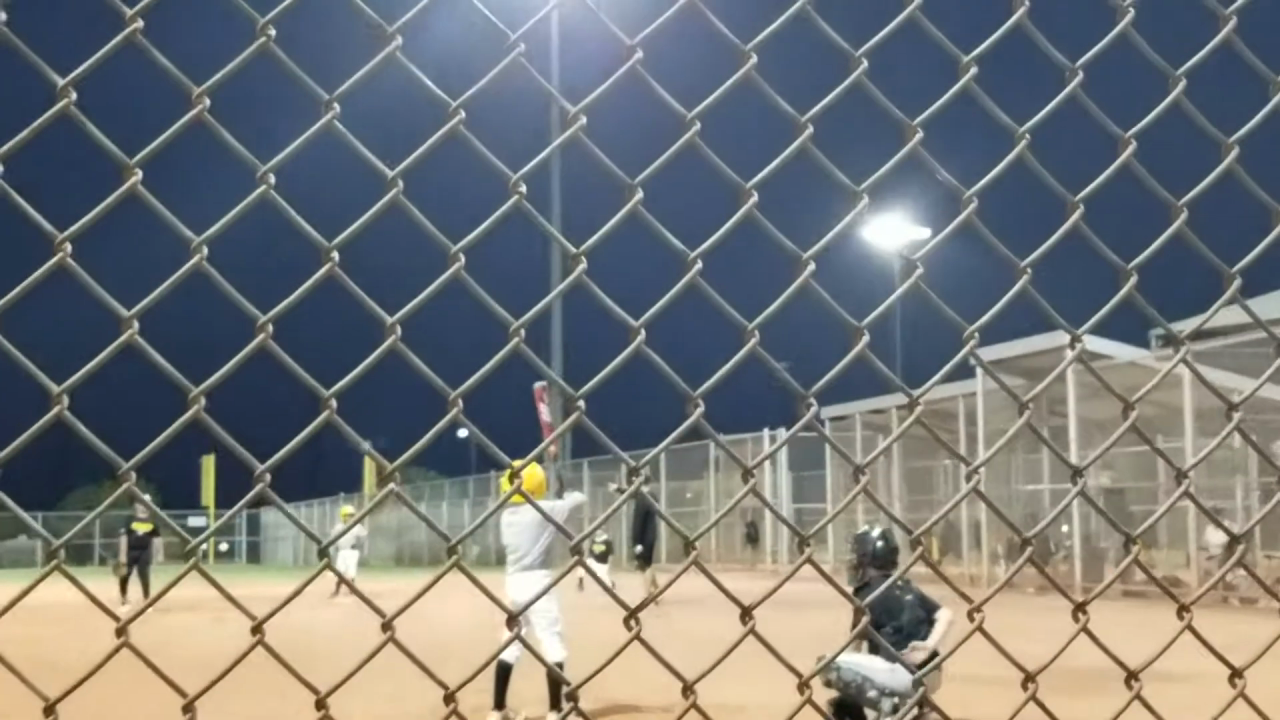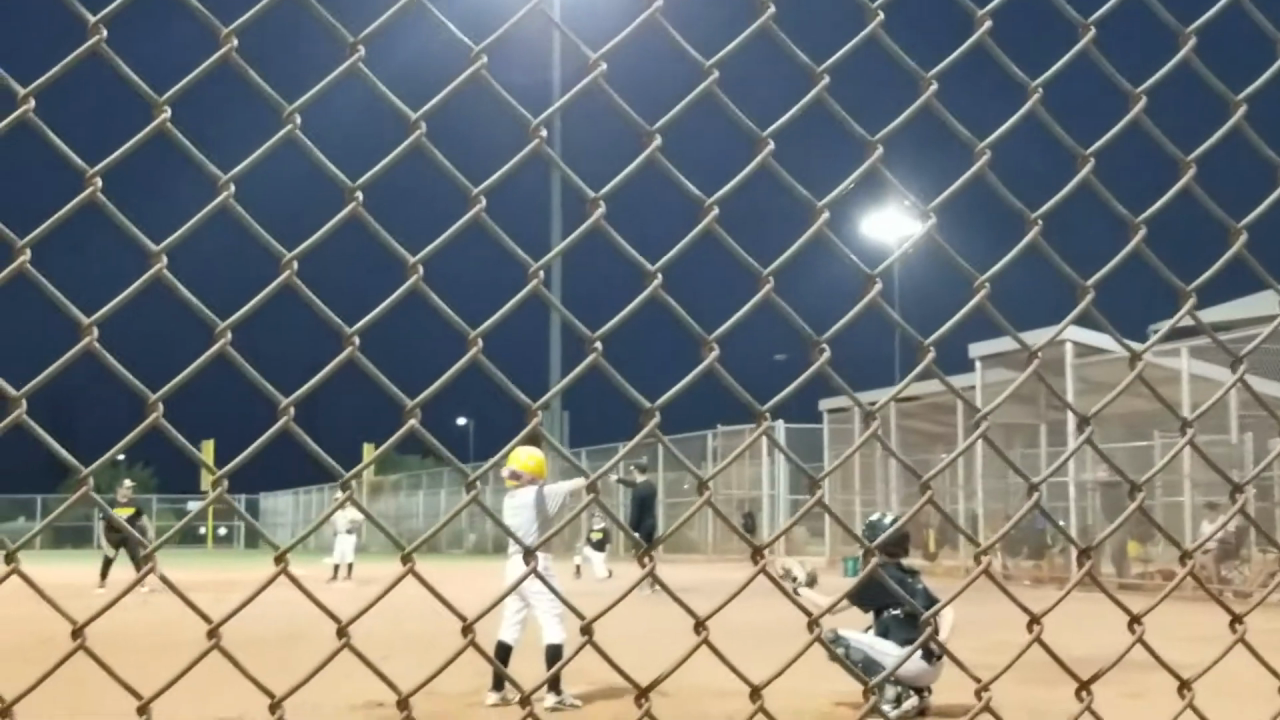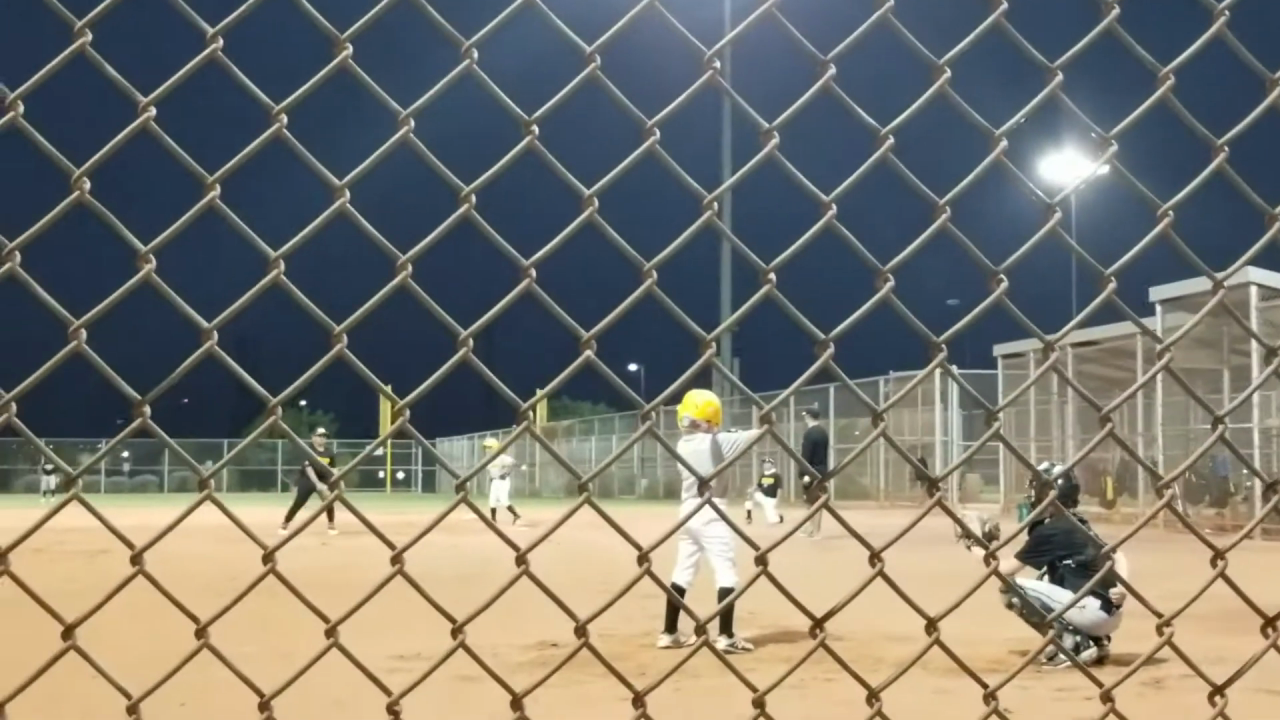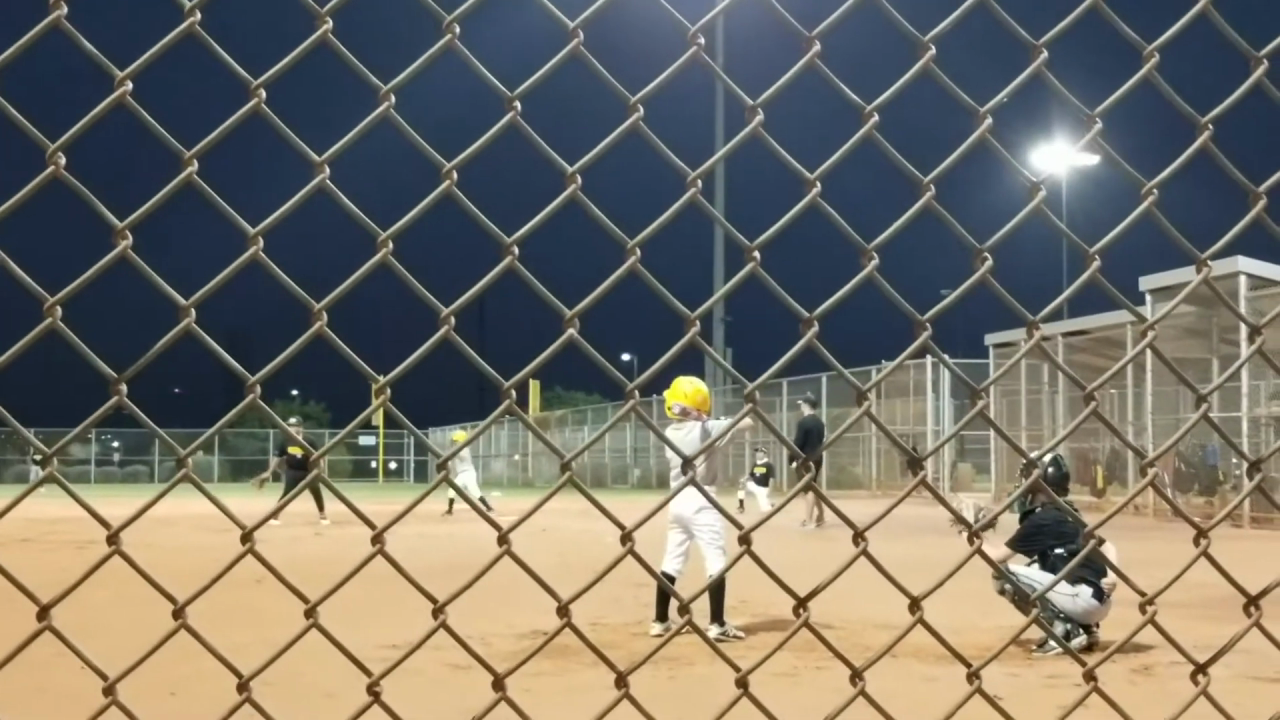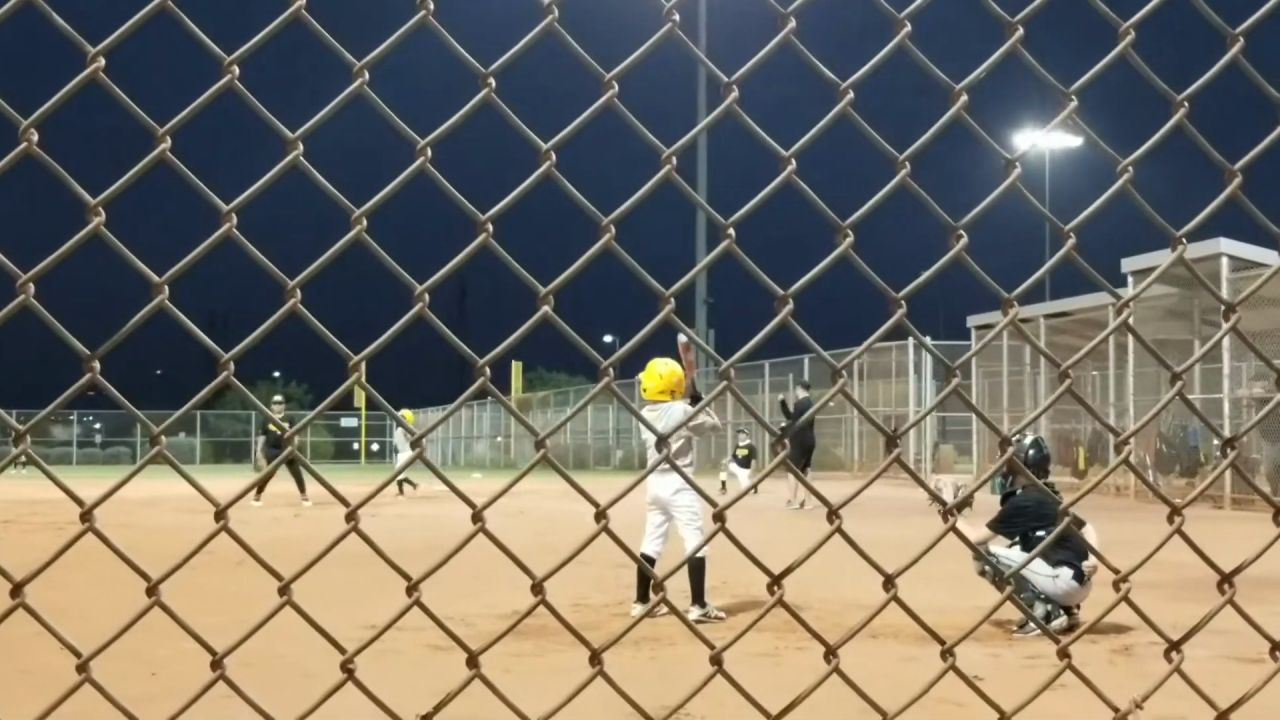
dt=0.7s
person 1, frame 1
left shoulder: (505, 515)
right shoulder: (543, 511)
right elbow: (579, 498)
right wrist: (565, 497)
left hip: (513, 583)
right hip: (537, 583)
left knee: (509, 646)
right knee: (553, 646)
person 1, frame 2
left shoulder: (509, 498)
right shoulder: (543, 493)
right elbow: (582, 482)
left hip: (514, 565)
right hip: (538, 566)
left knee: (509, 628)
right knee: (553, 628)
left ankle: (497, 690)
right ankle: (554, 694)
person 1, frame 3
left shoulder: (682, 444)
right shoulder: (717, 441)
right elbow: (757, 434)
right wrist: (756, 431)
left hip: (688, 512)
right hip: (711, 514)
left knee: (682, 572)
right knee: (726, 573)
left ankle: (669, 633)
right ankle: (725, 636)
person 1, frame 4
left shoulder: (670, 432)
right shoulder: (706, 429)
right elbow: (747, 422)
right wrist: (718, 421)
left hip: (677, 501)
right hip: (700, 502)
left knee: (672, 561)
right knee: (716, 561)
left ankle: (660, 621)
right ankle: (717, 625)
person 1, frame 5
left shoulder: (646, 413)
right shoulder: (681, 411)
right elbow: (714, 425)
right wrist: (700, 403)
left hip: (655, 483)
right hip: (679, 484)
left knee: (651, 542)
right knee: (696, 543)
left ankle: (642, 602)
right ankle: (698, 606)
person 2, frame 1
left shoulder: (868, 595)
right shoulder: (907, 588)
right elbow: (945, 614)
right wrist: (929, 645)
left hip: (902, 675)
right hip: (929, 678)
left knee: (829, 665)
left ankle: (891, 704)
person 2, frame 2
left shoulder: (879, 578)
right shoulder: (911, 577)
left elbow: (832, 606)
right elbow: (946, 610)
left wrist: (800, 588)
right wrist: (940, 640)
left hip: (913, 661)
right hip: (930, 666)
left knee: (834, 638)
right knee: (873, 634)
left ankle: (894, 693)
right ankle: (917, 691)
person 2, frame 3
left shoulder: (1048, 531)
right shoulder: (1079, 526)
left elbow: (1005, 570)
right elbow: (1119, 558)
left wrist: (975, 547)
right wrist: (1121, 588)
left hip: (1093, 612)
right hip: (1108, 613)
left knee: (1011, 588)
right knee: (1046, 580)
left ankle: (1074, 643)
right ankle: (1095, 640)
person 2, frame 4
left shoulder: (1039, 520)
right shoulder: (1069, 516)
left elbow: (996, 557)
right elbow: (1107, 547)
right wrist: (1111, 576)
left hip: (1084, 600)
right hip: (1097, 601)
left knee: (1004, 574)
left ankle: (1065, 631)
right ankle: (1085, 627)
person 2, frame 5
left shoulder: (1021, 502)
right shoulder: (1049, 497)
left elbow: (976, 538)
right elbow: (1087, 529)
right wrist: (1092, 559)
left hip: (1065, 581)
right hip: (1076, 582)
left knee: (985, 555)
left ankle: (1044, 611)
right ankle: (1065, 610)
